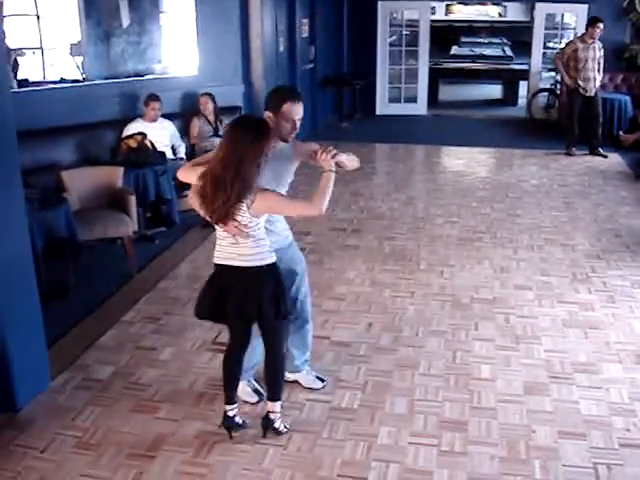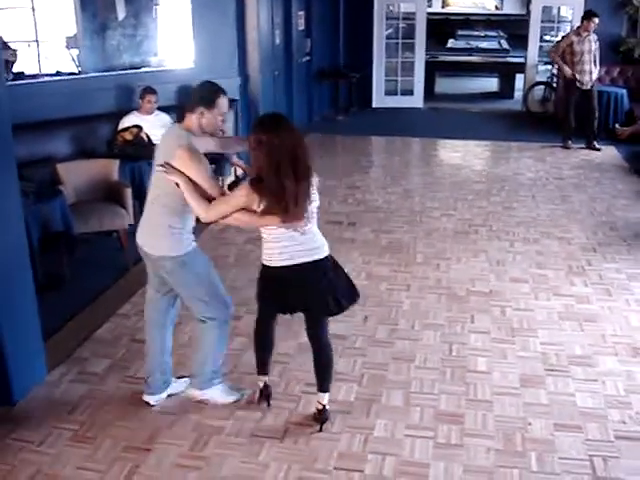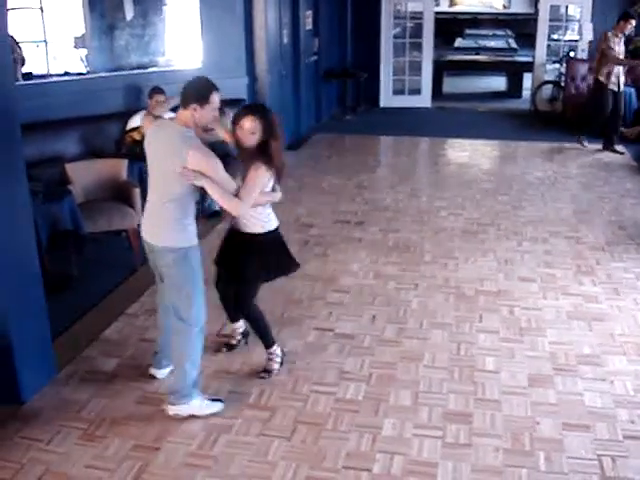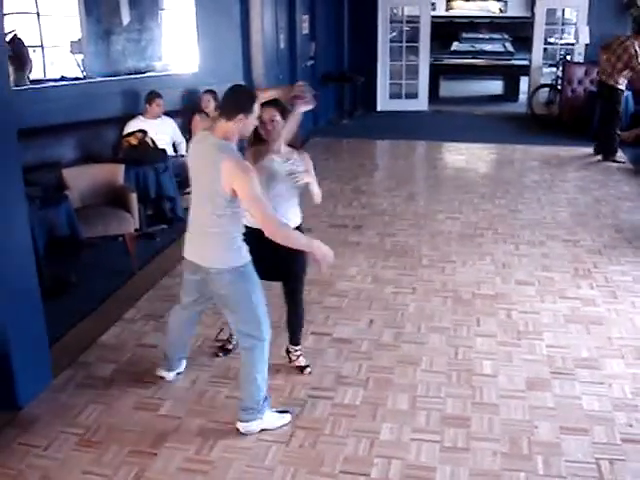
dt=0.7s
person 1, frame 1
left shoulder: (297, 148)
left elbow: (352, 162)
left wrist: (339, 158)
right wrist: (225, 220)
left hip: (281, 240)
left knee: (299, 307)
left ankle: (297, 366)
right ankle: (243, 376)
person 1, frame 2
left shoulder: (176, 134)
right shoulder: (187, 152)
left elbow: (220, 143)
left hip: (151, 239)
right hip: (172, 246)
left knee: (160, 311)
right knee: (217, 308)
left ankle: (157, 385)
right ankle: (205, 382)
person 1, frame 3
left shoulder: (156, 130)
right shoulder: (196, 152)
right elbow: (238, 201)
left wrist: (187, 101)
right wrist: (272, 195)
left hip: (154, 233)
right hip: (178, 241)
left knee: (169, 300)
right knee: (191, 315)
left ankle: (163, 361)
right ankle: (183, 397)
person 1, frame 4
left shoulder: (199, 140)
right shoulder: (235, 166)
left elbow: (225, 113)
right elbow: (270, 227)
right wrist: (314, 245)
left hip: (194, 252)
right hip: (226, 261)
left knee: (187, 307)
right knee: (255, 334)
left ankle: (171, 363)
right ankle: (253, 413)
person 2, frame 1
left shoulder: (209, 182)
right shoulder: (256, 199)
left elbow: (183, 172)
right elbow: (316, 208)
left wrist: (205, 164)
right wrist: (328, 169)
left hip: (225, 273)
right hip: (261, 277)
left knee: (238, 342)
right knee: (274, 344)
left ankle: (230, 411)
right ankle: (273, 414)
person 2, frame 2
left shoulder: (254, 190)
right shoulder: (310, 179)
left elbow: (206, 214)
left wrist: (181, 179)
left hip: (278, 271)
right hip: (317, 266)
left knee: (264, 322)
right knee: (319, 335)
left ankle: (262, 382)
right ankle: (323, 404)
person 2, frame 3
left shoulder: (260, 167)
right shoulder: (241, 153)
left elbow: (239, 207)
left wrist: (206, 182)
left hip: (259, 239)
right hip: (240, 232)
left knee: (244, 299)
right knee: (224, 284)
left ankle: (274, 351)
right ankle: (239, 331)
person 2, frame 4
left shoulder: (301, 158)
right shoulder: (256, 153)
left elbow: (316, 198)
right elbow: (274, 144)
left wrist: (309, 180)
right wrist: (297, 111)
right hip: (256, 233)
left knee: (295, 296)
left ankle: (294, 348)
right ankle: (237, 333)
person 3, frame 1
left shoulder: (599, 45)
right shoulder: (575, 44)
right elbow: (558, 59)
left wrist: (600, 78)
right wrist: (565, 77)
left hip: (593, 87)
right hip: (576, 87)
left knee: (596, 117)
right knee: (574, 117)
left ankle: (595, 147)
right ankle: (571, 146)
person 3, frame 2
left shoulder: (594, 38)
right shoulder: (570, 38)
right elbow: (553, 53)
left wrist: (596, 70)
right wrist: (563, 68)
left hip: (590, 80)
right hip: (573, 80)
left knee: (592, 110)
right knee: (570, 110)
left ankle: (591, 140)
right ankle: (567, 139)
person 3, frame 3
left shoulder: (621, 39)
right shoulder: (609, 37)
right elbow: (613, 59)
left wrist: (622, 77)
left hip: (616, 82)
right hip: (604, 81)
left knee: (617, 113)
right knee: (604, 111)
left ankle: (609, 143)
right ankle: (583, 135)
person 3, frame 4
left shoulder: (620, 39)
left elbow: (603, 51)
left wrist: (604, 69)
left hip: (603, 82)
right hip: (614, 86)
left knee: (603, 117)
right knee: (613, 120)
left ankle: (600, 147)
right ankle: (609, 153)
